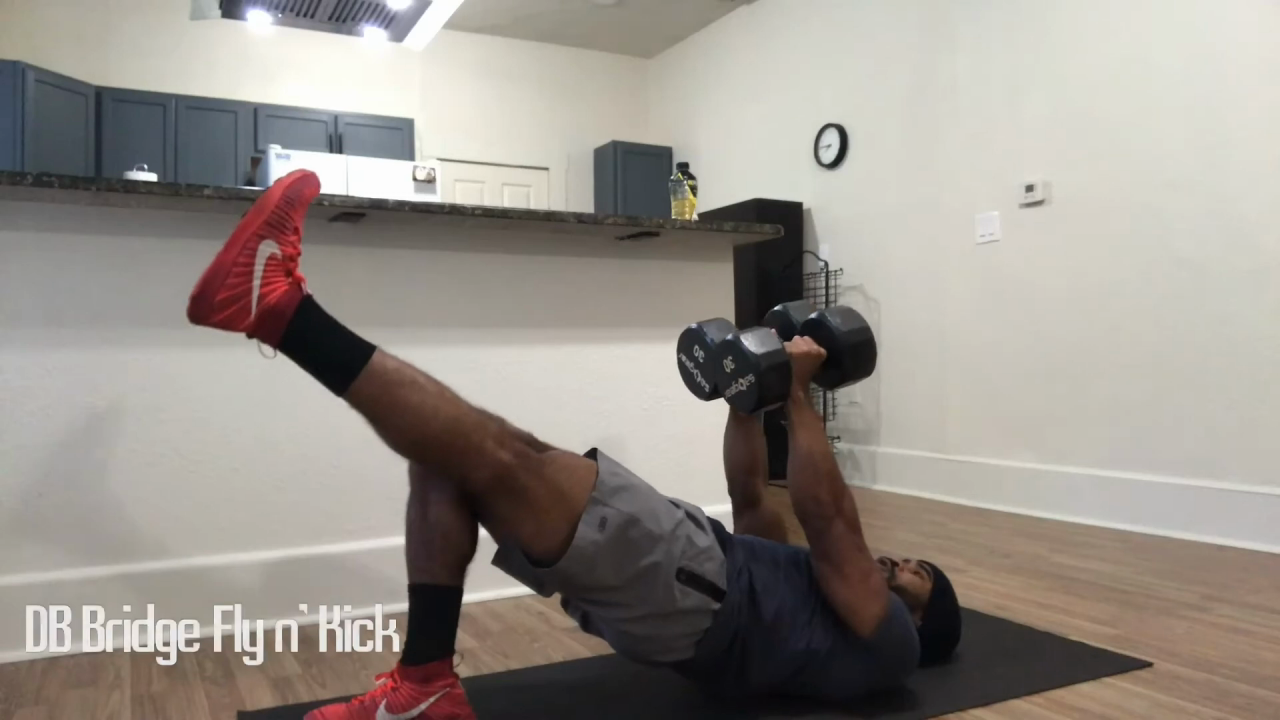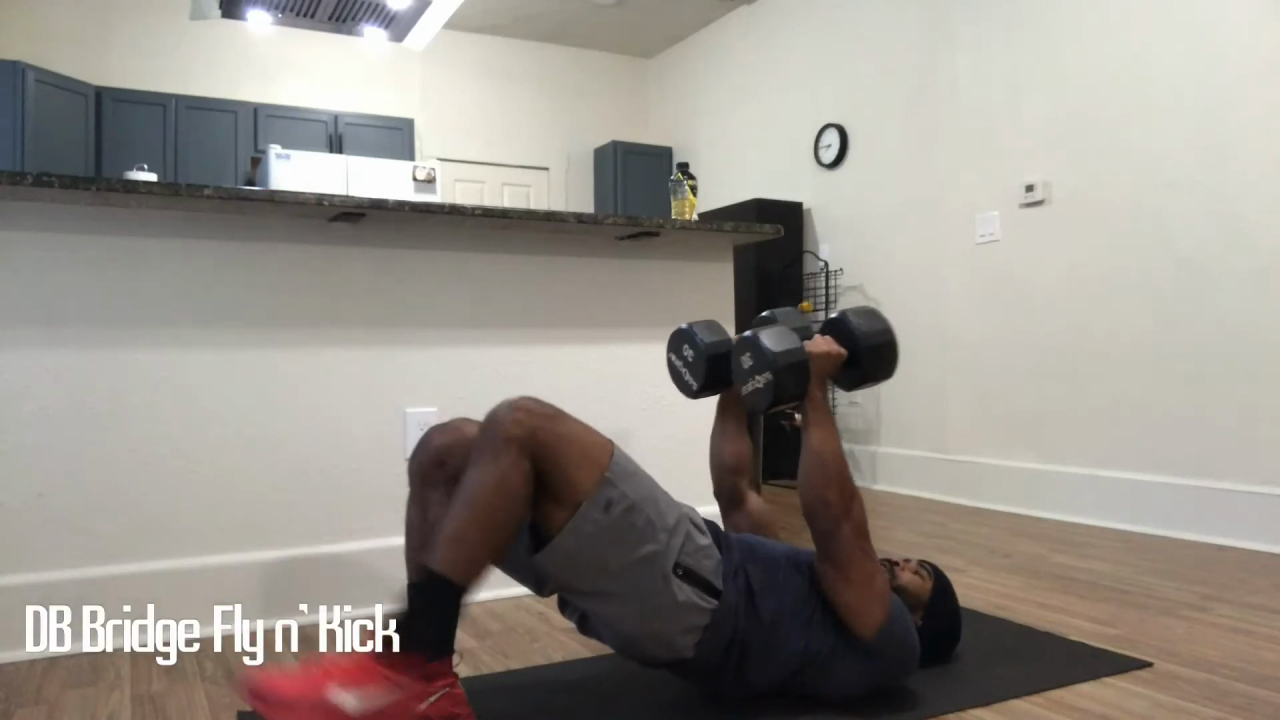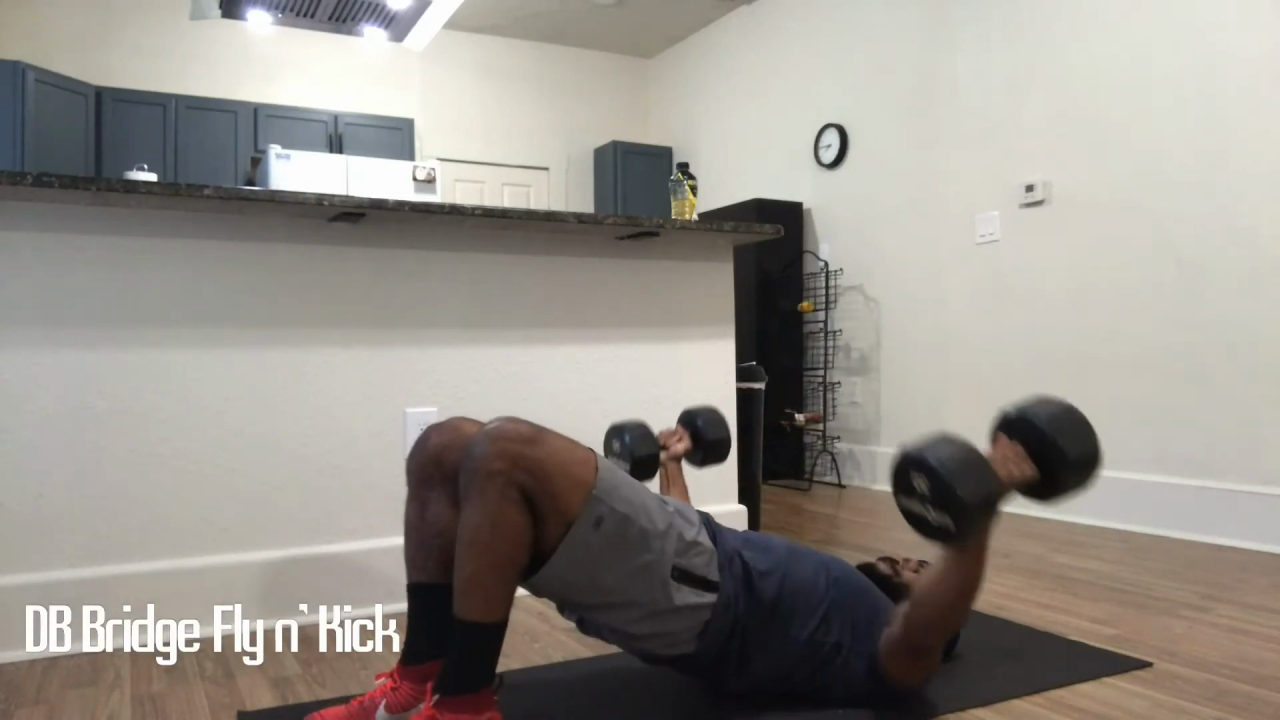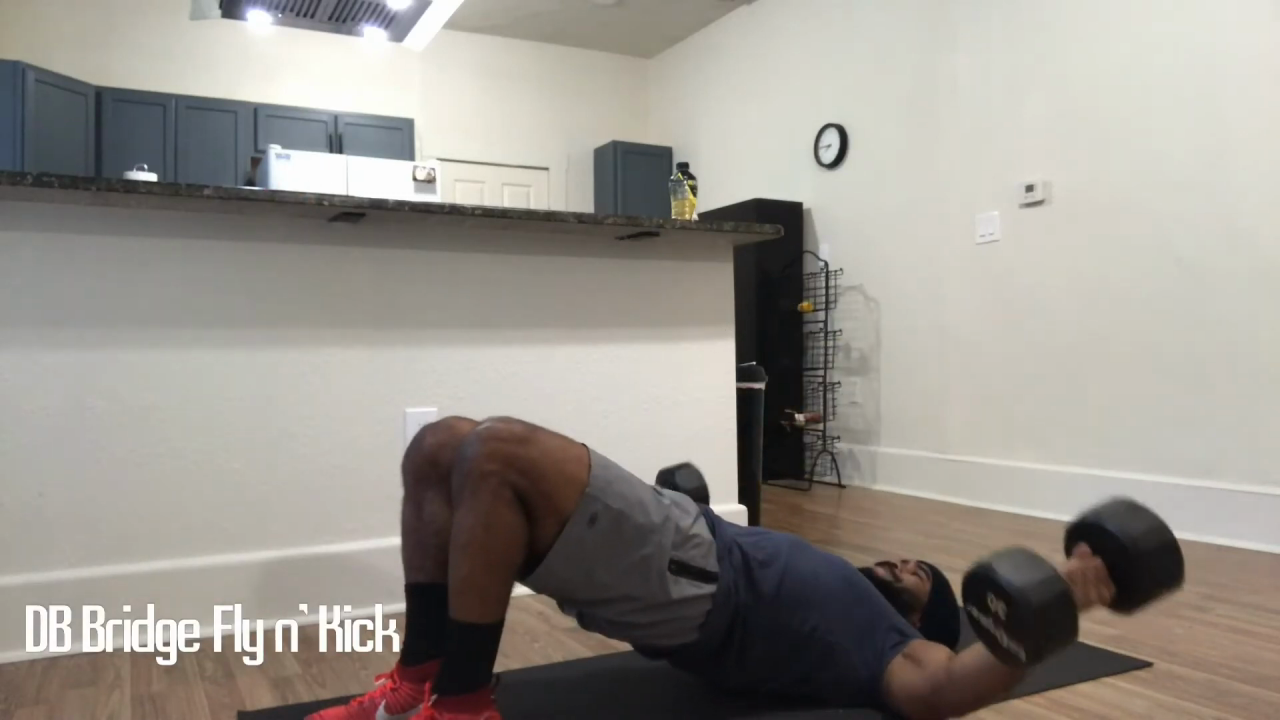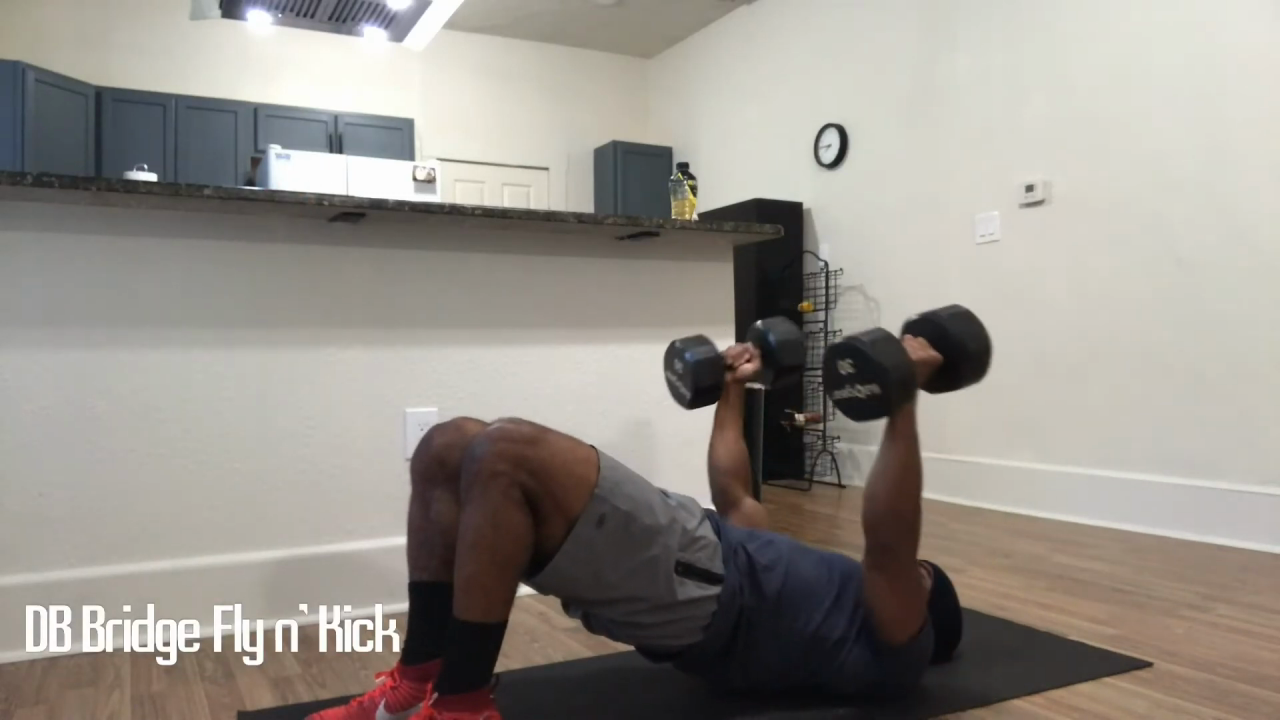
dt=0.7s
person 1, frame 1
left shoulder: (883, 643)
right shoulder: (816, 589)
left elbow: (827, 517)
right elbow: (750, 500)
left wrist: (799, 397)
left hip: (686, 587)
right hip: (652, 582)
left knee: (494, 455)
right knee: (449, 462)
left ankle: (277, 307)
person 1, frame 2
left shoulder: (886, 643)
right shoulder: (809, 584)
left elbow: (837, 522)
right elbow: (736, 491)
left wrist: (815, 394)
right wrist: (738, 391)
left hip: (687, 595)
right hip: (659, 576)
left knee: (523, 423)
right knee: (446, 447)
person 1, frame 3
left shoulder: (888, 648)
right shoulder: (829, 593)
left elbow: (926, 630)
right wrist: (673, 469)
left hip: (689, 590)
left knee: (503, 453)
right knee: (445, 448)
person 1, frame 4
left shoulder: (892, 646)
right shoulder: (838, 593)
right wrist: (664, 496)
left hip: (691, 581)
right hip: (678, 551)
left knee: (497, 453)
right knee: (441, 449)
person 1, frame 5
left shoulder: (893, 647)
right shoulder: (823, 587)
left elbow: (892, 543)
right elbow: (733, 494)
left wrist: (903, 404)
right wrist: (732, 394)
left hip: (695, 586)
left knee: (506, 453)
right knee: (447, 449)
